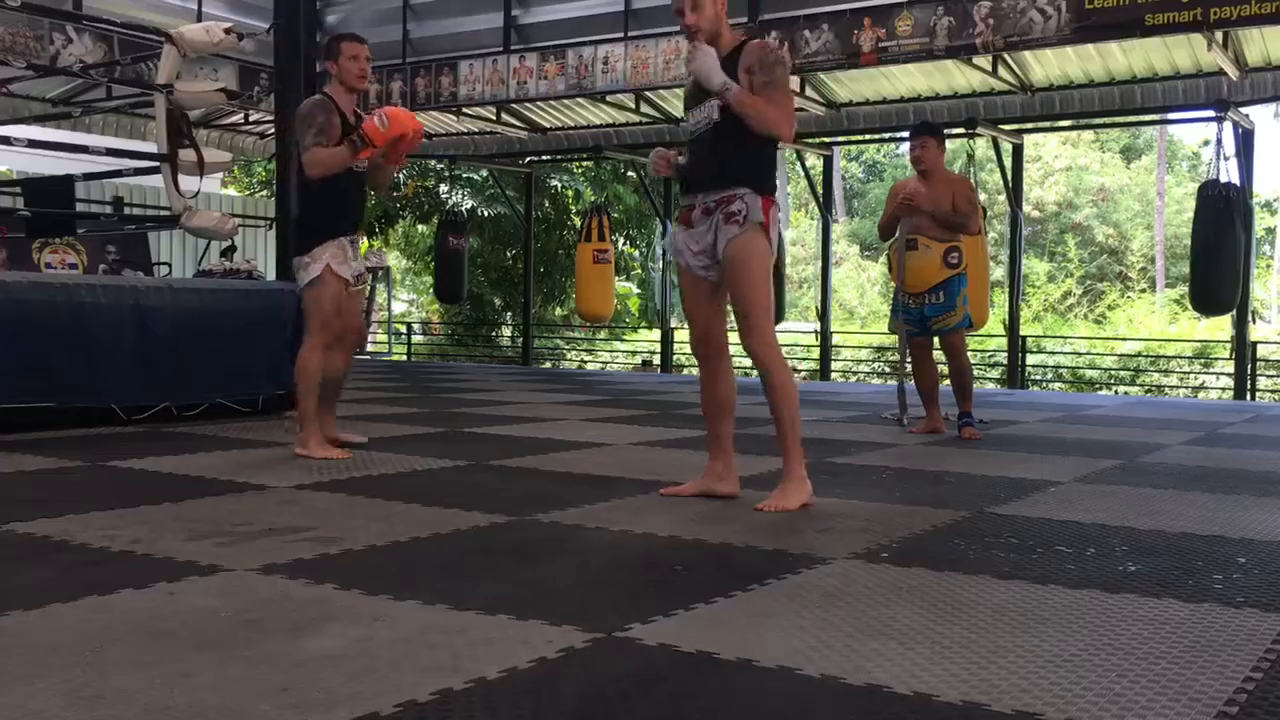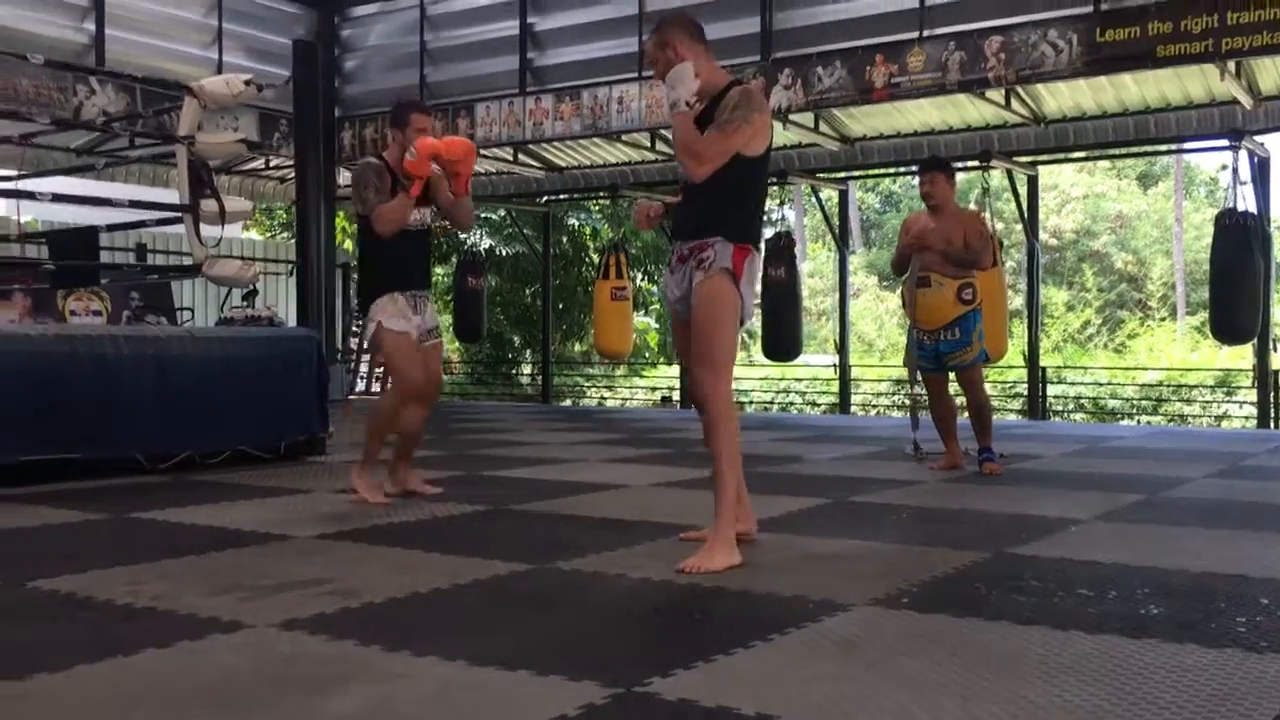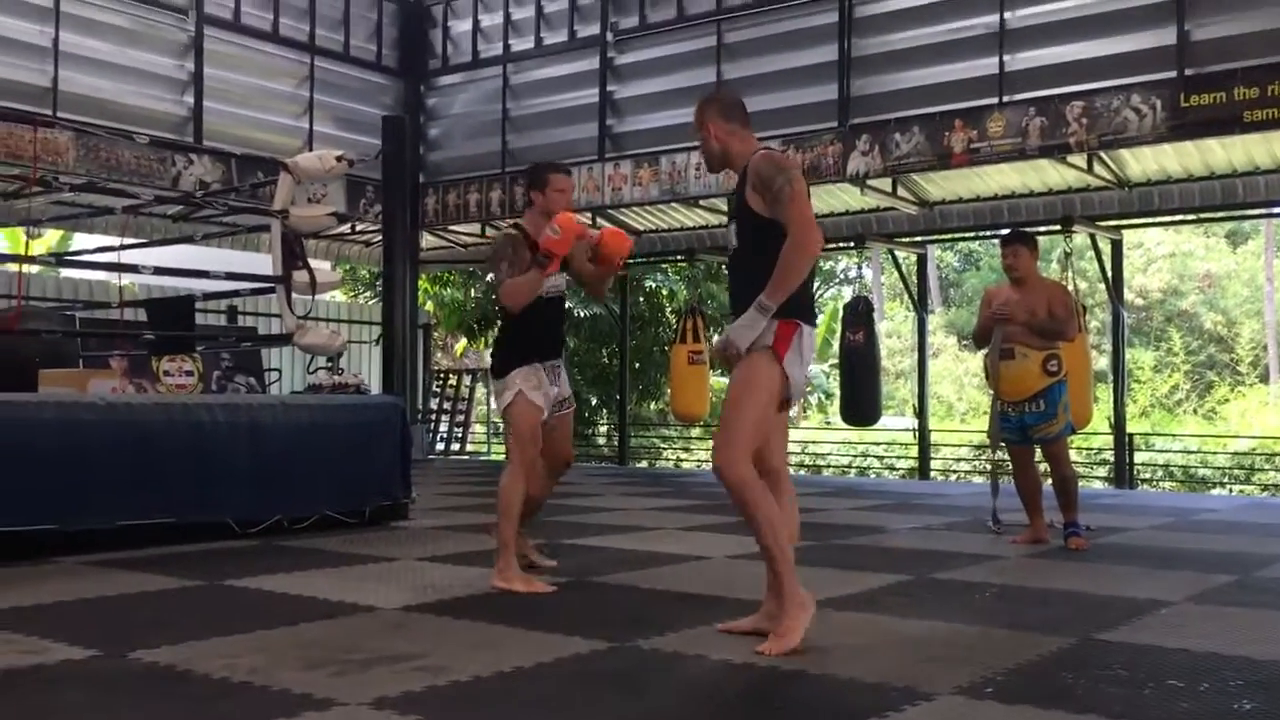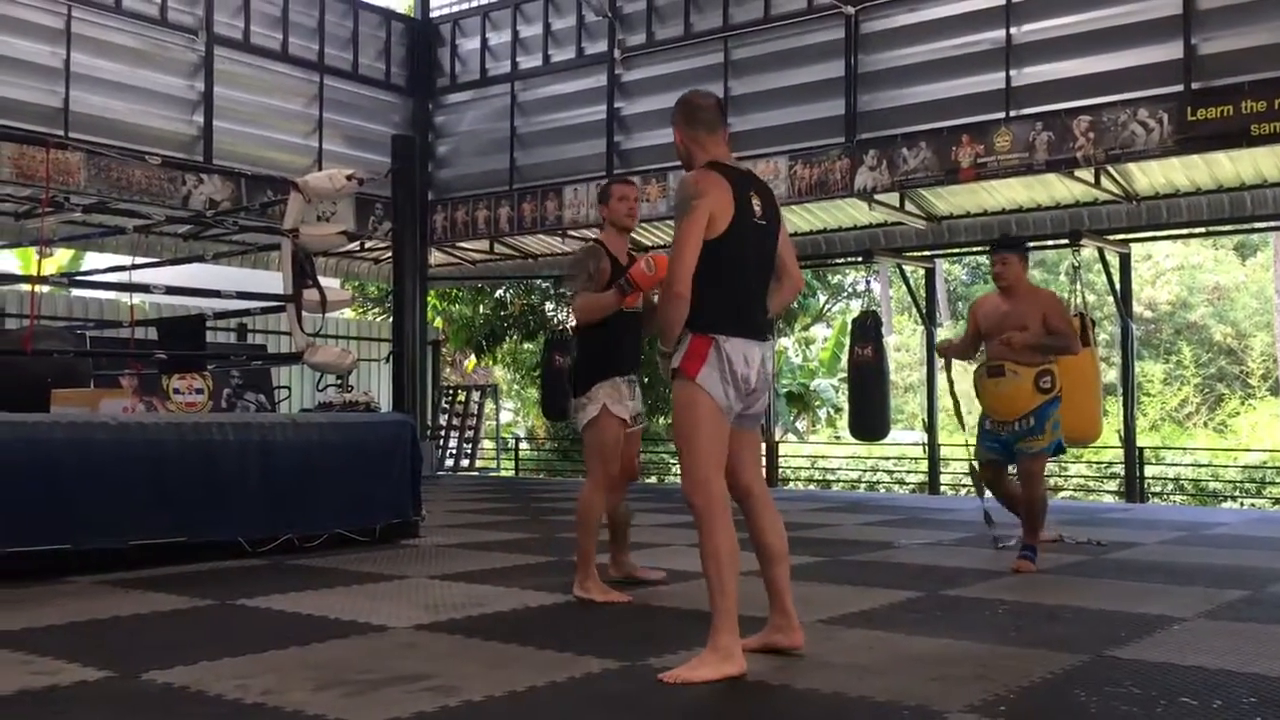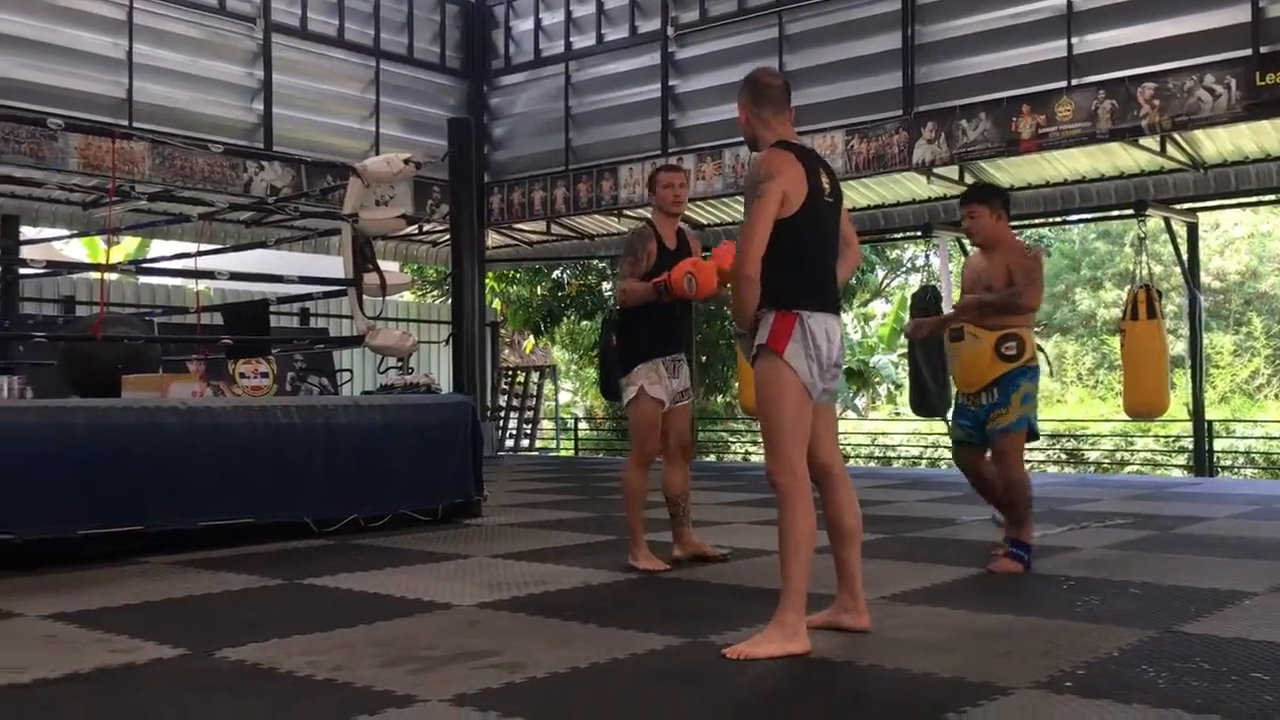
dt=1s
person 1, frame 1
left shoulder: (758, 56)
right shoulder: (697, 79)
left elbow: (782, 125)
left wrist: (720, 83)
right wrist: (673, 164)
left hip: (743, 209)
right hip: (694, 216)
left knee: (758, 342)
right knee: (706, 346)
left ankle: (796, 475)
right ankle: (720, 470)
person 1, frame 2
left shoulder: (746, 100)
right shoulder: (697, 110)
left elbow: (698, 166)
left wrist: (678, 103)
right wrist: (661, 210)
left hip: (724, 254)
right hip: (686, 257)
left knee: (713, 387)
right knee: (702, 393)
left ankle: (723, 540)
right ankle: (739, 511)
person 1, frame 3
left shoulder: (768, 166)
right shoulder: (749, 182)
left elbow: (808, 240)
left wrist: (756, 314)
right wrist: (738, 331)
left hip: (778, 334)
right hip: (762, 336)
left knee: (732, 462)
right knee: (768, 471)
left ankle: (793, 595)
right ankle: (777, 606)
person 1, frame 4
left shoulder: (699, 185)
right shoulder: (760, 192)
left elbow: (678, 285)
right elbow: (790, 279)
left wrist: (667, 345)
left hip: (711, 349)
right hip: (755, 351)
left knee: (706, 495)
right knee: (749, 488)
left ankle: (725, 647)
right ankle: (784, 623)
person 1, frame 5
left shoulder: (769, 165)
right shoulder: (819, 167)
left elbow: (748, 266)
right elbow: (849, 248)
left wrist: (745, 325)
left hip: (789, 326)
right hip: (824, 324)
left knee: (788, 473)
right knee: (827, 467)
left ankle: (790, 624)
right ankle: (851, 602)
person 2, frame 1
left shoulder: (358, 117)
right shoulder: (318, 109)
left elbow: (377, 184)
right elbow: (313, 166)
left wrist: (390, 152)
right wrist: (362, 141)
left hip: (346, 238)
right hip: (320, 238)
left knee: (352, 332)
right knee: (321, 334)
left ankle: (324, 420)
right ankle: (308, 436)
person 2, frame 2
left shoulder: (430, 177)
right shoulder: (371, 172)
left elbow: (464, 222)
right elbow: (384, 225)
left wrist: (460, 179)
right wrist: (412, 181)
left hip: (419, 296)
right hip: (384, 296)
left knee: (429, 387)
right knee: (408, 382)
left ankle: (401, 472)
right ankle: (365, 469)
person 2, frame 3
left shoulder: (565, 242)
right shoulder: (509, 242)
left elbow: (596, 289)
right elbow: (511, 300)
left wrist: (608, 262)
right wrist: (546, 257)
left hip: (552, 363)
right hip: (518, 365)
left knee: (559, 458)
right knee: (524, 459)
left ankle: (516, 534)
right ankle: (505, 567)
person 2, frame 4
left shoulder: (633, 259)
right shoulder: (592, 256)
right elbow: (582, 311)
right wrist: (629, 286)
left hip: (626, 378)
right hip: (598, 379)
left knee: (626, 473)
right knee: (604, 475)
left ankle: (620, 559)
right ankle: (586, 577)
person 2, frame 5
left shoulder: (690, 241)
right shoulder: (641, 238)
right elbow: (623, 293)
right wrist: (664, 286)
left hip: (676, 359)
right hip: (643, 360)
left knee: (681, 451)
right knee: (644, 454)
left ankle: (684, 539)
right ankle: (637, 547)
person 3, frame 1
left shoulder: (958, 184)
right shoulder: (900, 188)
left elbow: (972, 225)
right elbow: (883, 234)
left wrist: (928, 209)
right wrist: (896, 212)
left hip: (944, 277)
left knee: (954, 347)
right knee: (918, 349)
left ankle: (965, 416)
right ankle: (932, 417)
person 3, frame 2
left shoulder: (969, 219)
right shoulder: (912, 223)
left elbow: (984, 260)
right elbow: (896, 270)
left wrist: (939, 248)
right wrist: (906, 250)
left hip: (958, 313)
right hip: (923, 316)
left knee: (972, 383)
right knee: (934, 386)
left ankle: (986, 452)
right ankle: (952, 452)
person 3, frame 3
left shoulder: (1053, 290)
right shoulder: (993, 294)
left elbow: (1069, 330)
right elbow: (978, 341)
left wrist: (1025, 319)
right wrist: (988, 324)
left hip: (1043, 385)
right hip: (1007, 389)
left knee: (1057, 455)
right knee: (1020, 459)
left ankle: (1072, 526)
right ankle: (1036, 525)
person 3, frame 4
left shoulder: (1046, 300)
right shoulder: (981, 306)
left elbow: (1073, 344)
right elbow: (969, 347)
left wrist: (1028, 340)
right wrist: (950, 348)
left hip: (1036, 400)
right hip: (996, 403)
left knee: (1031, 473)
right knee: (991, 474)
left ankle: (1029, 547)
right ankle: (1031, 524)
person 3, frame 5
left shoulder: (1022, 255)
right shoulder: (972, 262)
left elbow: (1029, 299)
left wrist: (979, 300)
right wrist: (929, 324)
left hip: (1011, 372)
right hip: (974, 376)
left knee: (1007, 455)
right knee: (967, 456)
left ankle: (1021, 545)
right ankle: (1015, 524)
